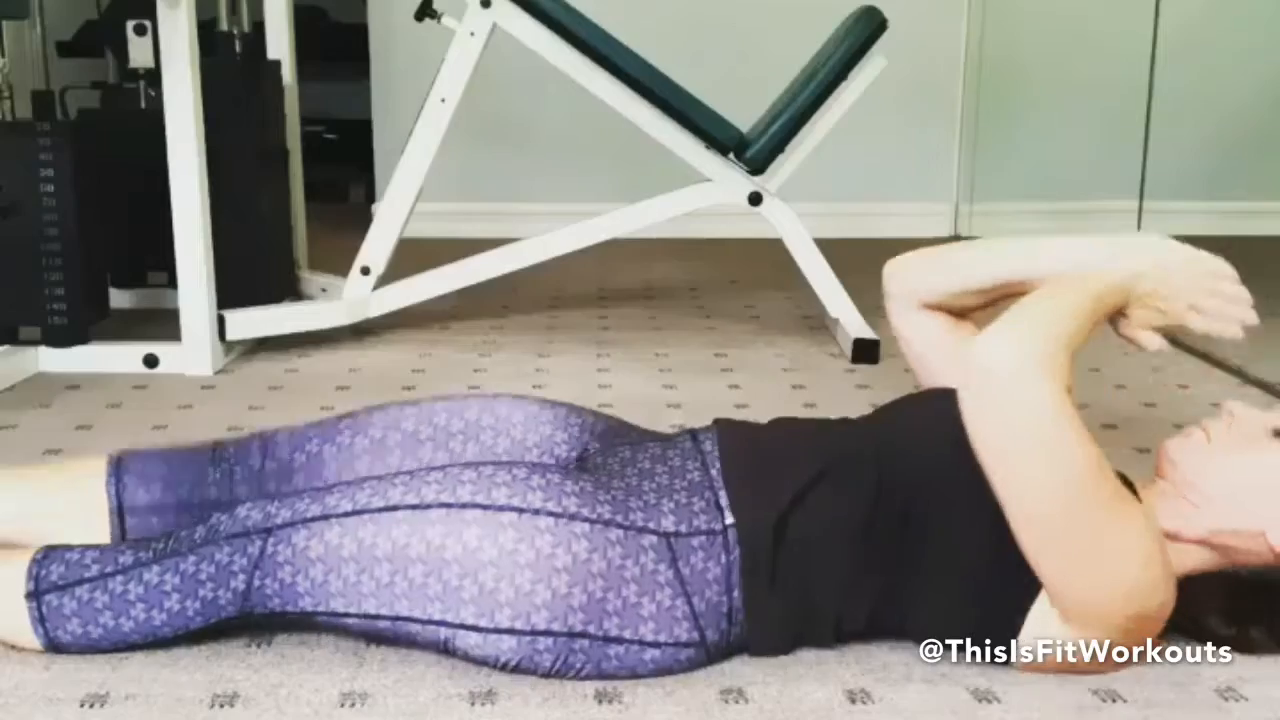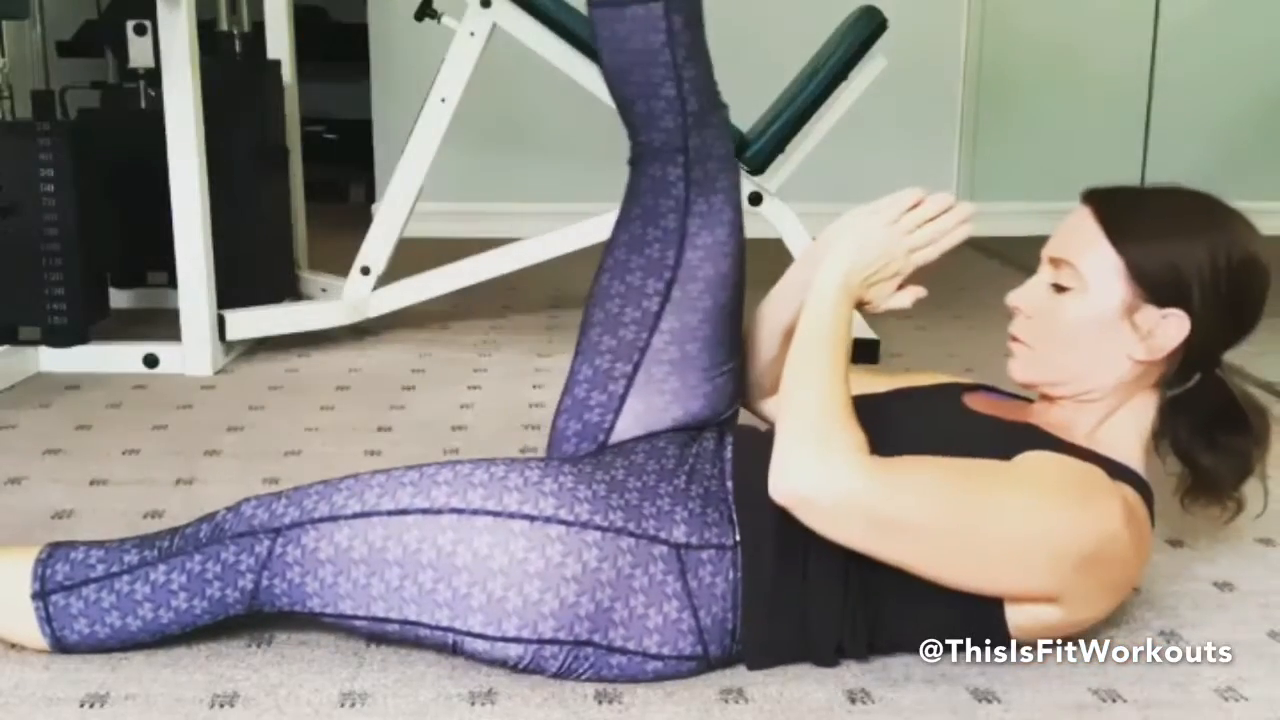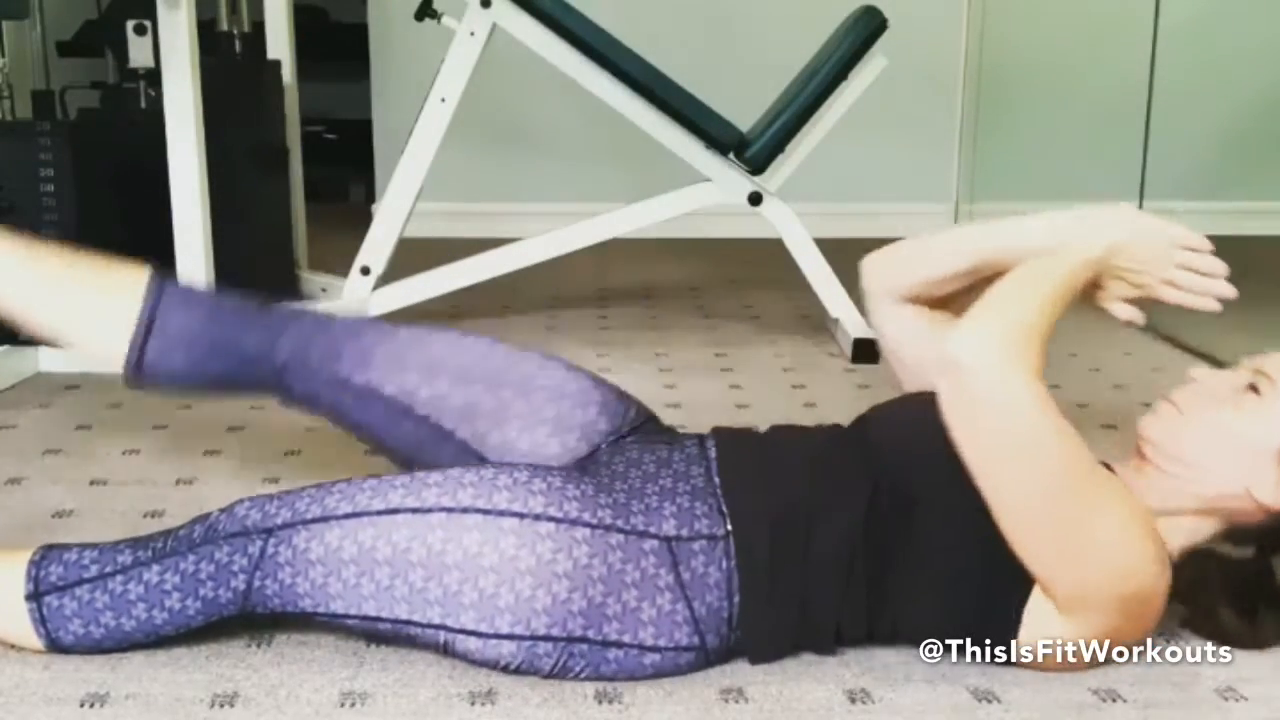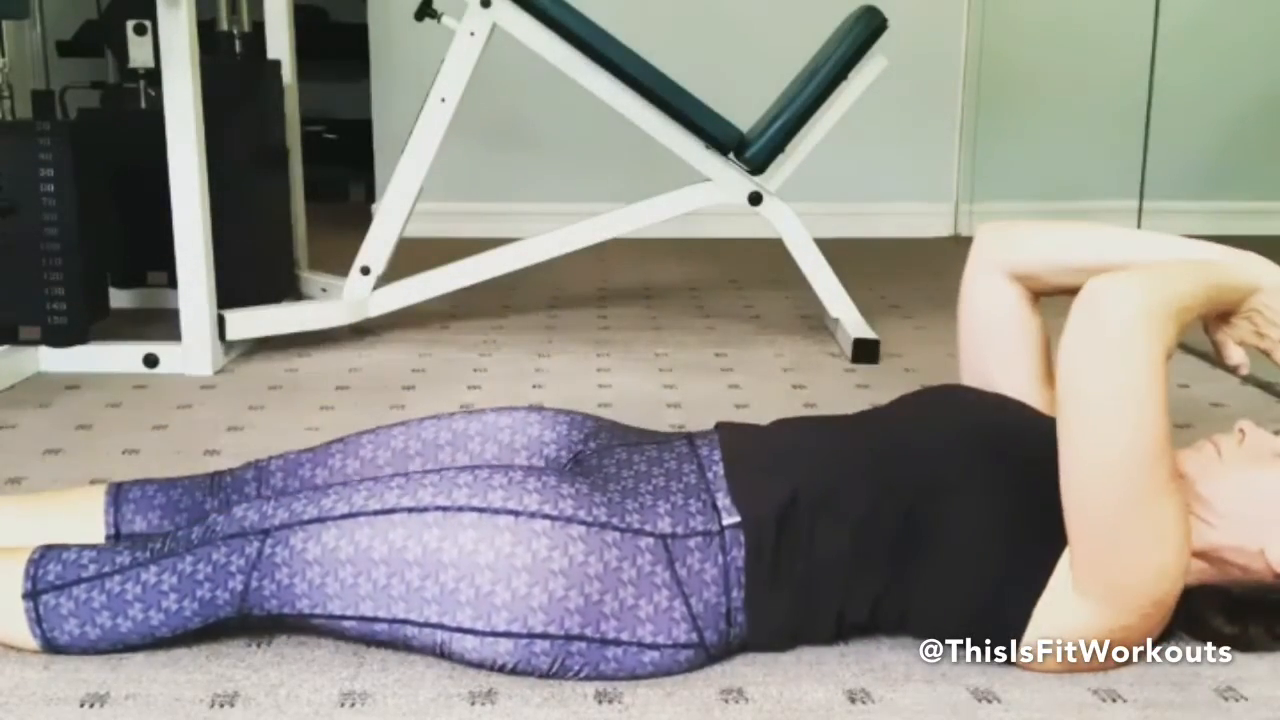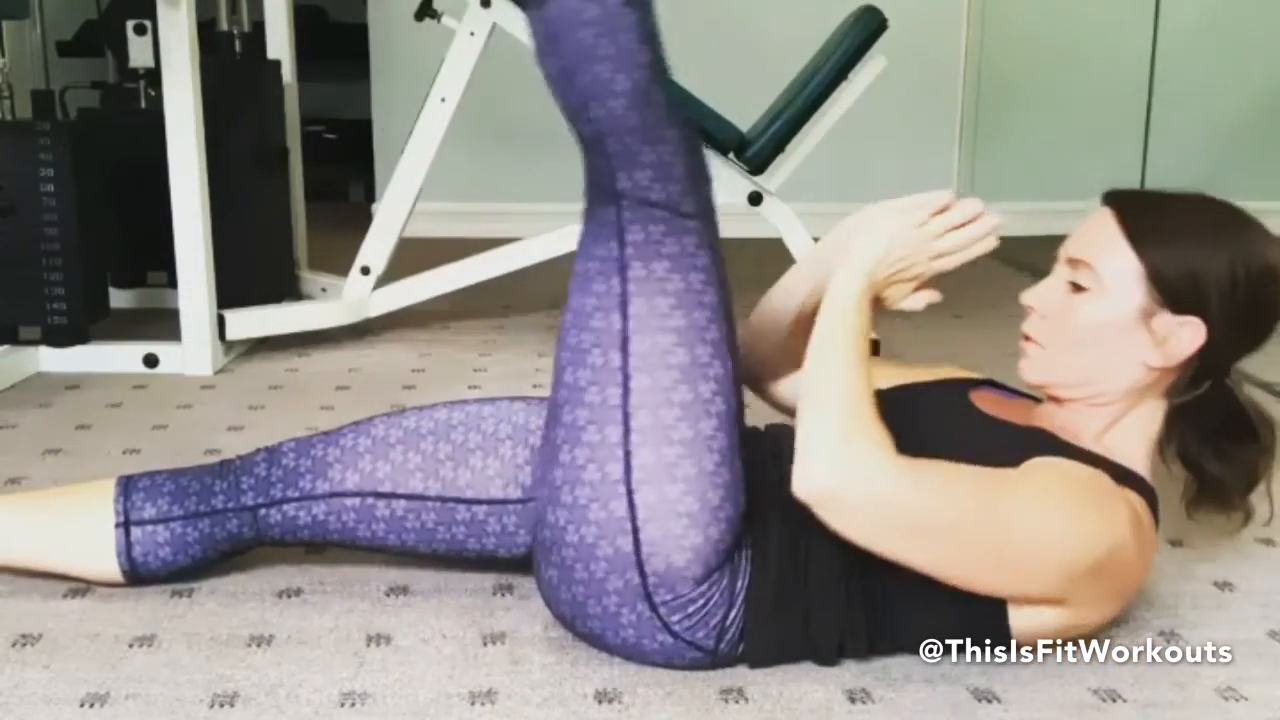
dt=1s
person 1, frame 1
left shoulder: (1119, 582)
right shoulder: (1062, 492)
left elbow: (1008, 375)
right elbow: (915, 289)
left wrist: (1107, 281)
right wrist: (1109, 259)
left hip: (675, 568)
right hip: (661, 470)
left knee: (254, 552)
right knee: (246, 474)
person 1, frame 2
left shoulder: (1090, 526)
right shoulder: (1027, 416)
left elbow: (816, 481)
right elbow: (765, 381)
left wrist: (837, 279)
right wrist: (825, 271)
left hip: (667, 578)
right hip: (666, 469)
left knee: (263, 544)
right knee: (683, 159)
person 1, frame 3
left shoulder: (1111, 577)
right shoulder: (1059, 502)
left elbow: (978, 363)
right elbow: (892, 282)
left wrist: (1088, 253)
right wrist: (1081, 232)
left hip: (670, 573)
right hip: (659, 466)
left knee: (249, 551)
right knee: (292, 340)
person 1, frame 4
left shoulder: (1125, 582)
right shoulder: (1069, 472)
left elbow: (1115, 320)
right elbow: (999, 259)
left hip: (671, 574)
right hip: (661, 472)
left knee: (255, 557)
right knee: (247, 496)
person 1, frame 5
left shoulder: (1096, 527)
right shoulder: (1018, 409)
left elbow: (842, 482)
right elbow: (767, 363)
left wrist: (860, 275)
right wrist: (844, 260)
left hip: (663, 578)
right hip: (625, 500)
left knee: (647, 186)
right knee: (263, 485)
